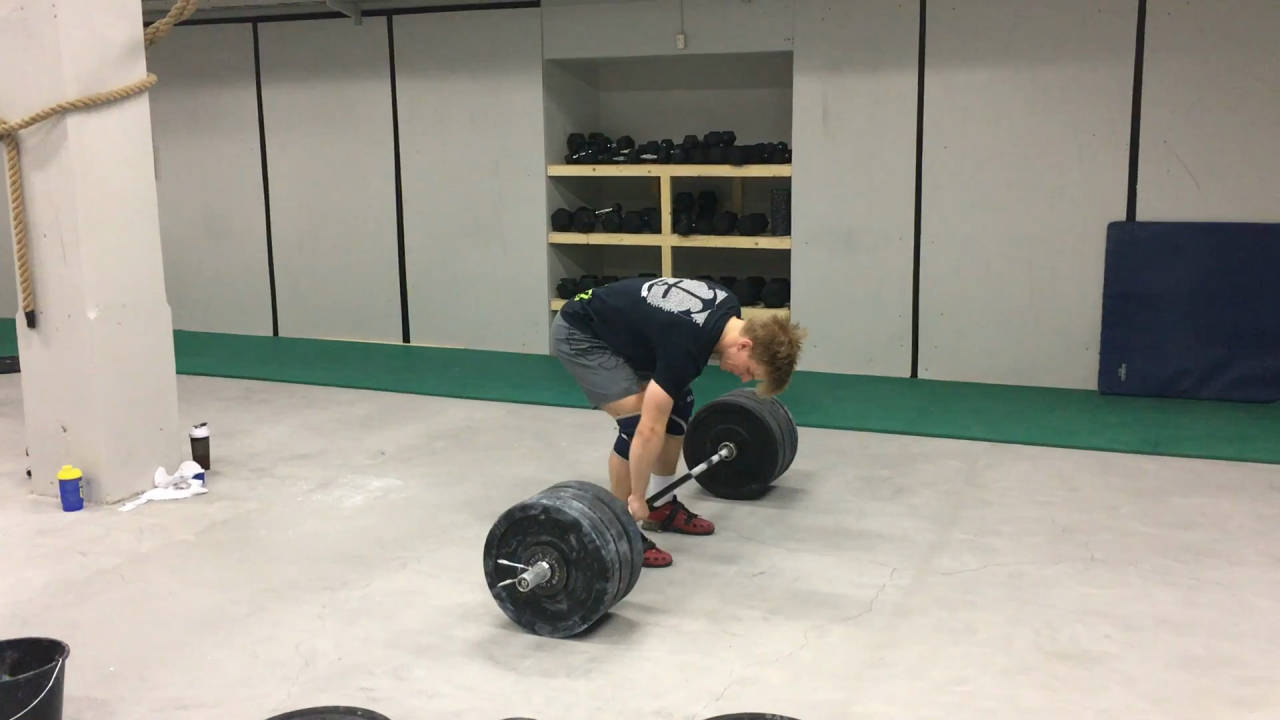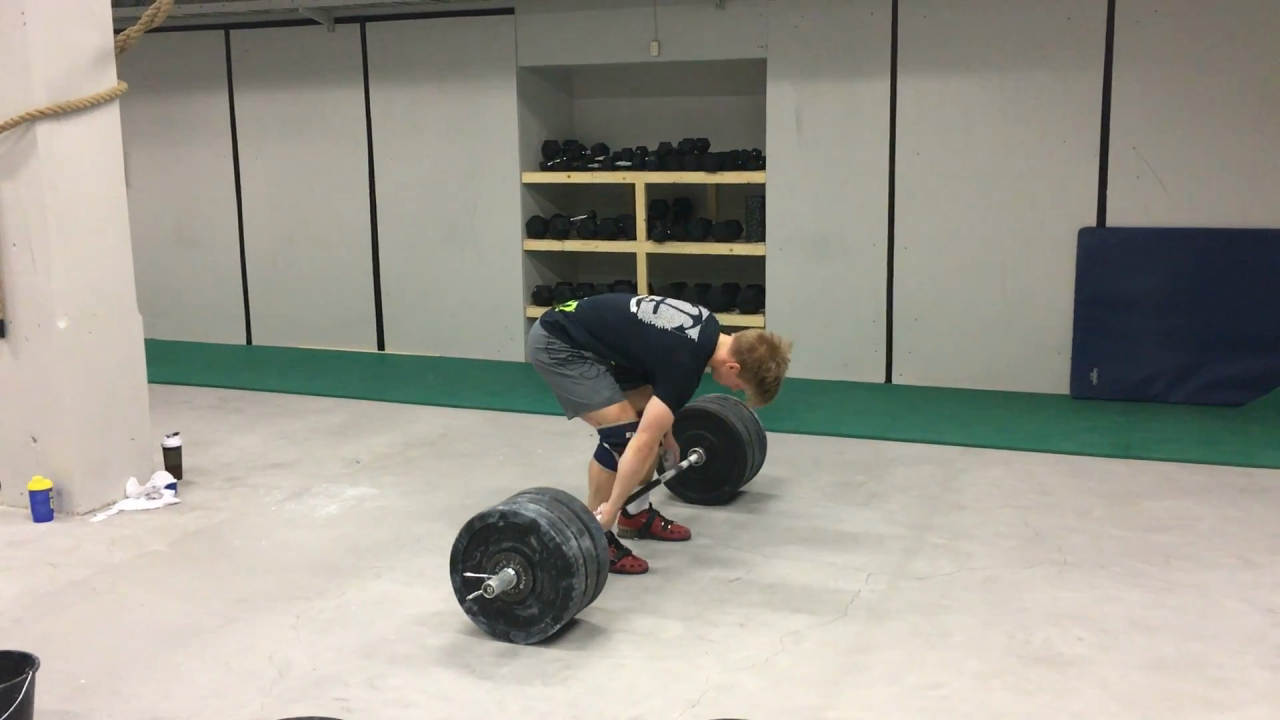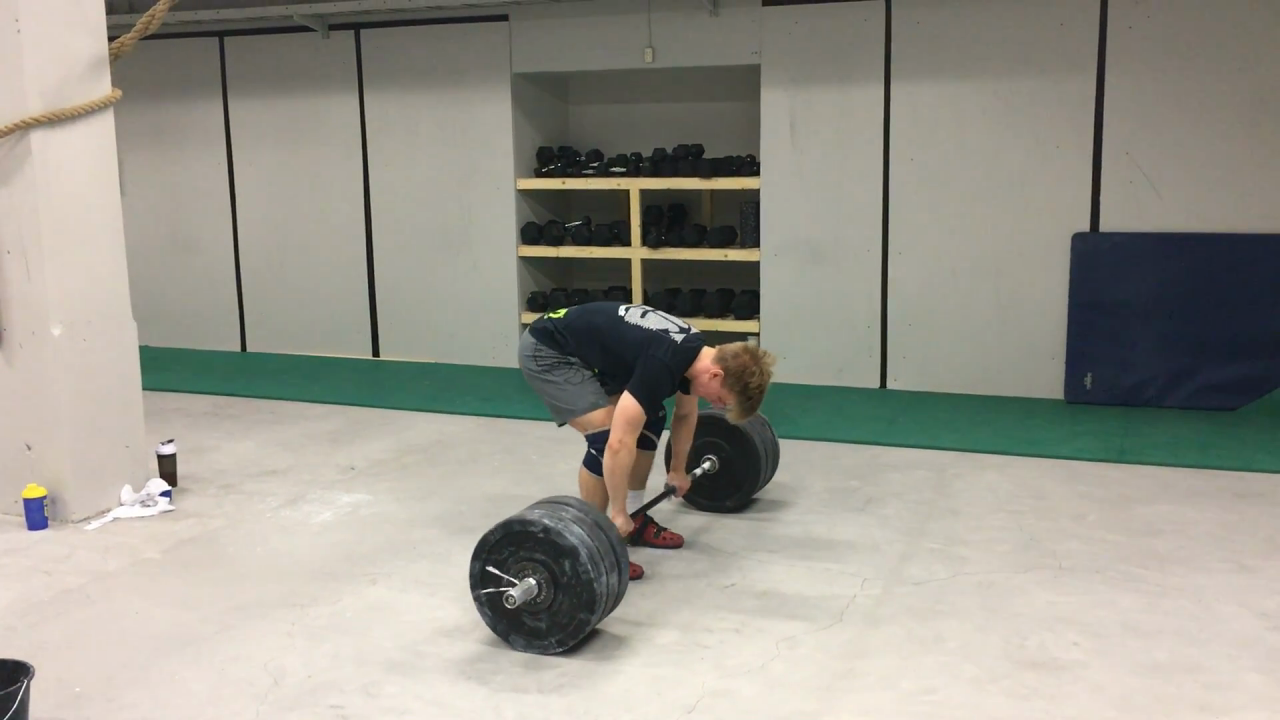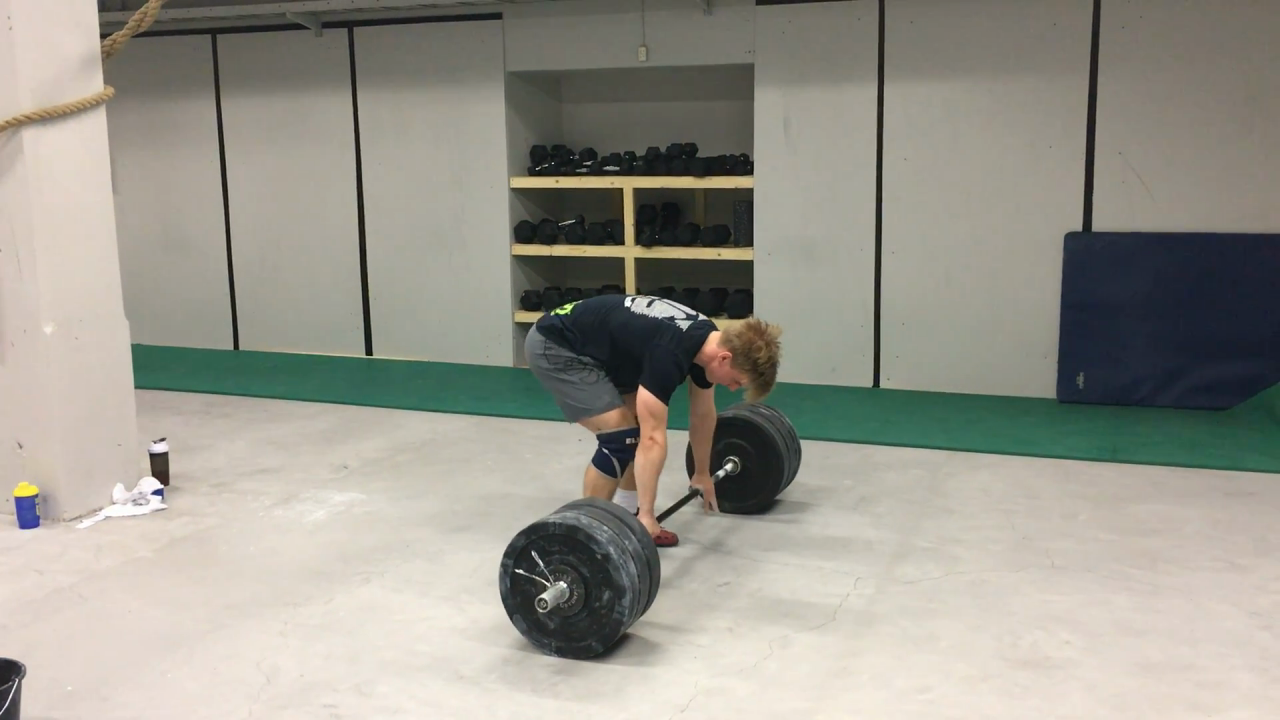
dt=1s
person 1, frame 1
left shoulder: (727, 308)
right shoulder: (687, 345)
right elbow: (649, 429)
right wrist: (637, 499)
left hip: (615, 325)
right hip: (578, 333)
left knee: (677, 404)
right knee: (637, 420)
left ankle: (662, 506)
person 1, frame 2
left shoulder: (709, 330)
right shoulder: (684, 361)
right elbow: (644, 442)
left wrist: (668, 435)
right wrist: (611, 509)
left hip: (591, 338)
right hip: (556, 344)
left knee: (654, 417)
right knee: (621, 430)
left ankle: (636, 514)
person 1, frame 3
left shoulder: (695, 351)
right shoulder: (662, 364)
left elbow: (685, 414)
right elbow: (620, 442)
left wrist: (678, 471)
right wrist: (617, 513)
left hip: (585, 347)
right hip: (546, 350)
left knee: (648, 419)
right knee: (606, 435)
left ankle: (635, 522)
person 1, frame 4
left shoulder: (708, 341)
right shoulder: (670, 353)
left elbow: (702, 414)
right elbow: (651, 438)
left wrist: (702, 474)
right wrist: (646, 514)
left hip: (592, 345)
right hip: (554, 346)
left knee: (648, 421)
right knee: (619, 437)
